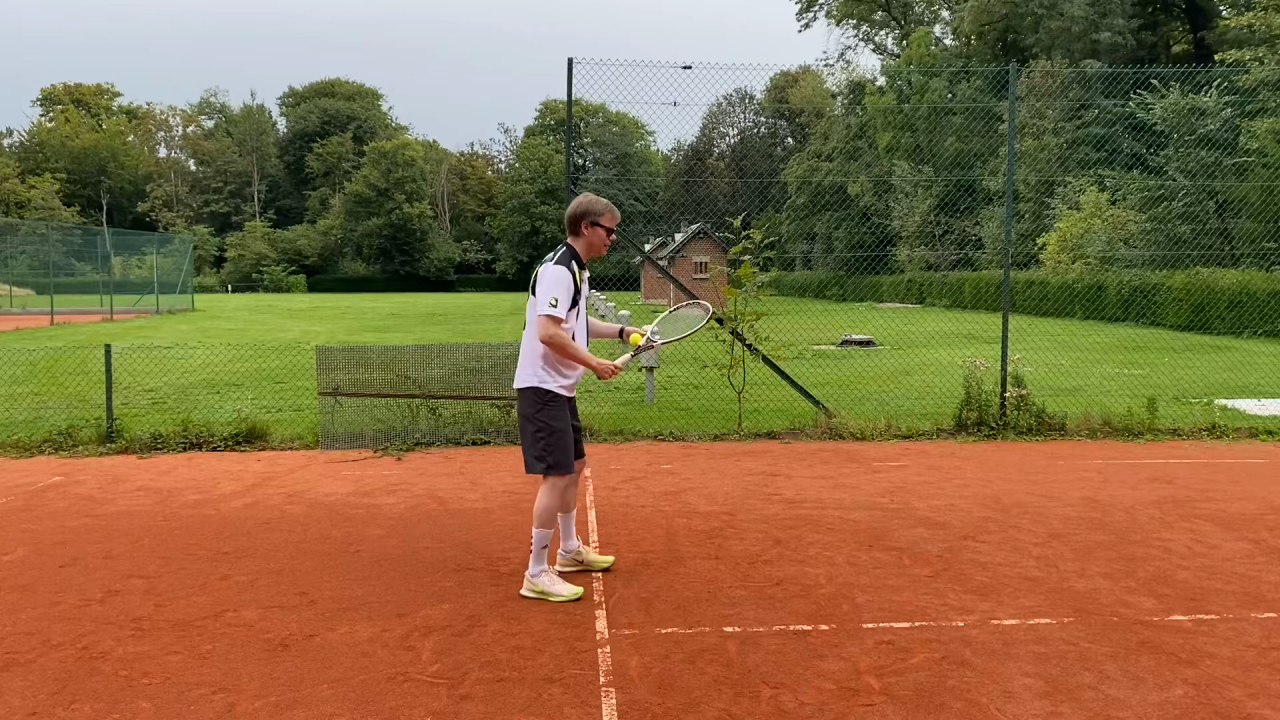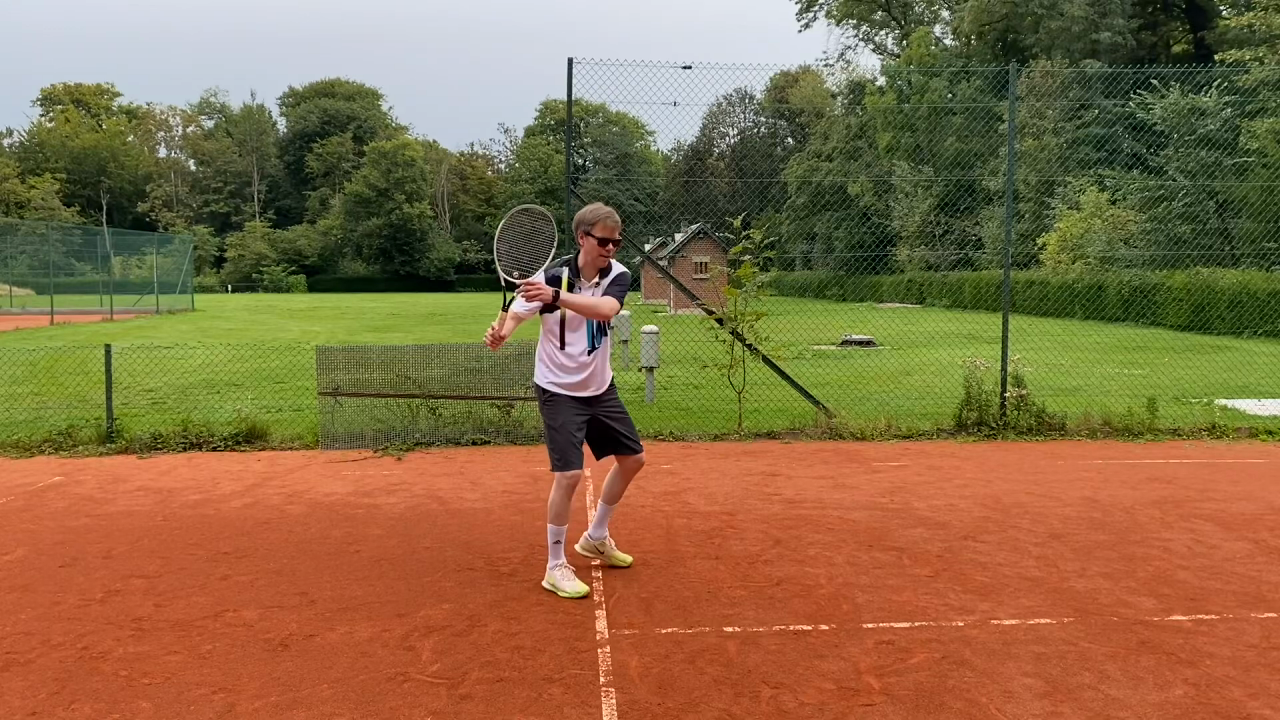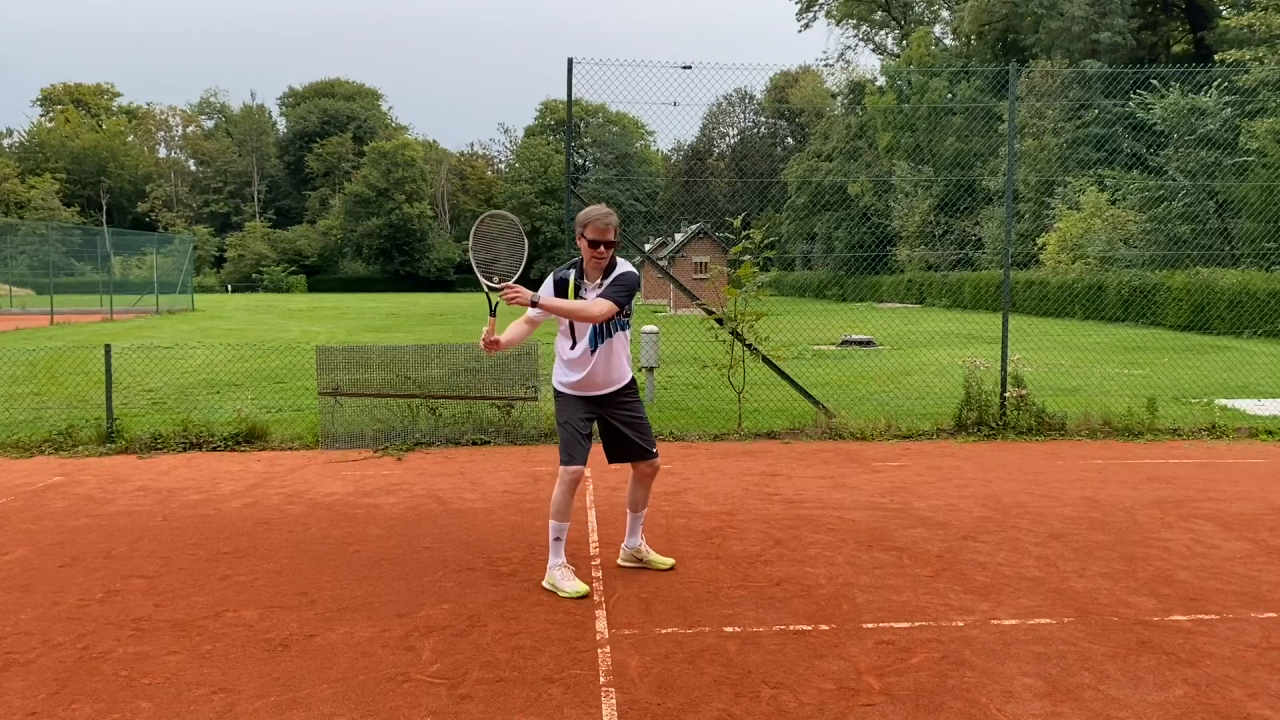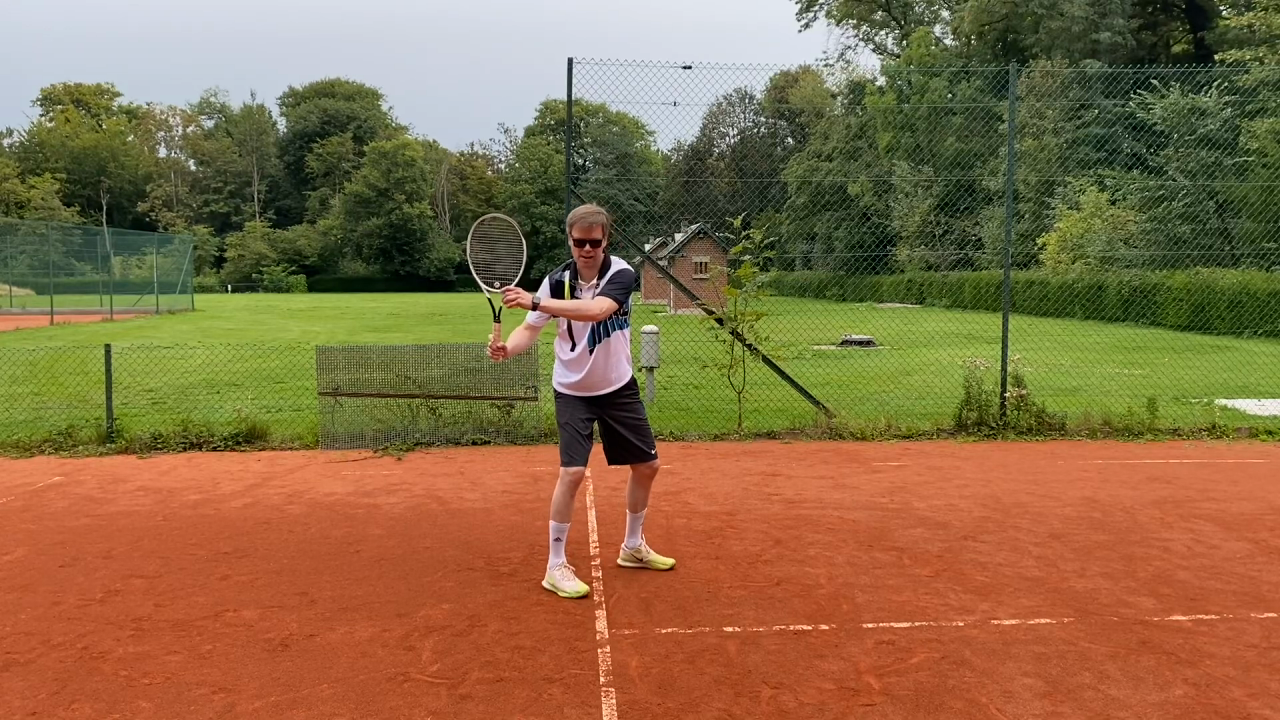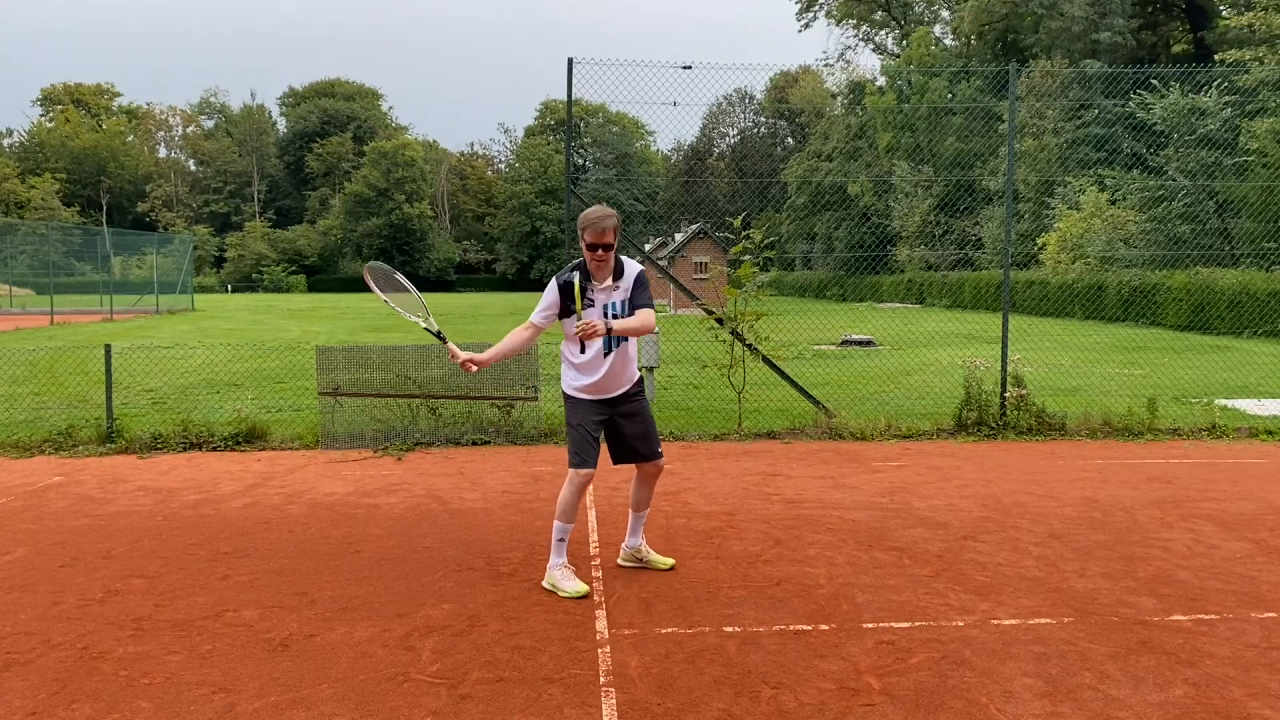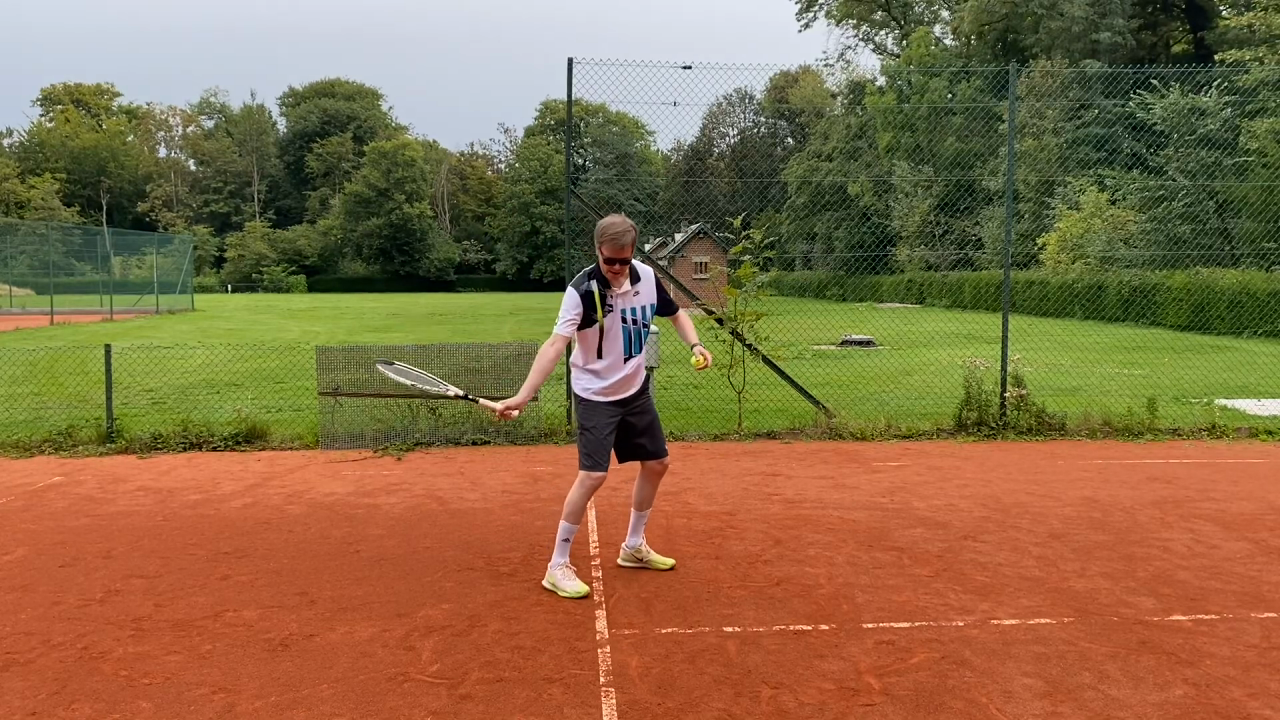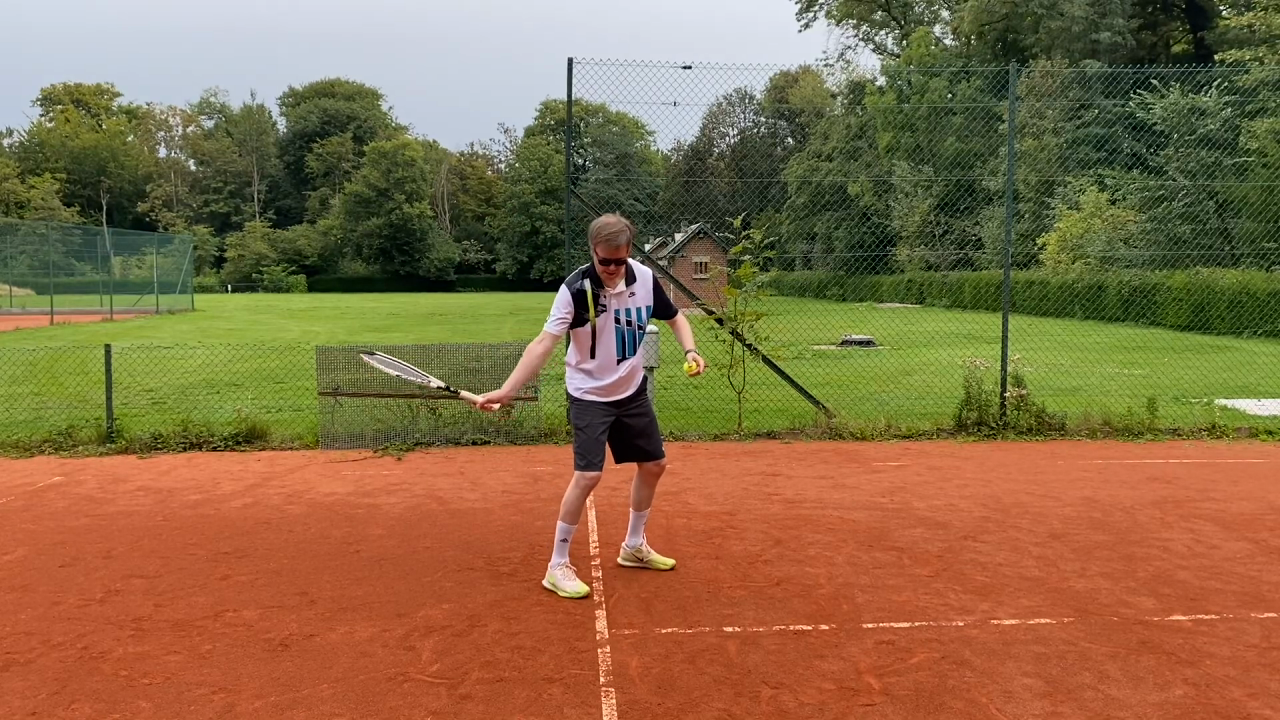
dt=0.7s
person 1, frame 1
left shoulder: (576, 269)
right shoulder: (558, 269)
right elbow: (548, 332)
left wrist: (620, 331)
right wrist: (593, 363)
left hip: (559, 387)
right hip: (543, 387)
left knee: (573, 466)
right knee: (557, 476)
left ankle: (570, 549)
right ankle: (537, 574)
person 1, frame 2
left shoulder: (619, 276)
right shoulder: (552, 275)
left elbow: (605, 309)
right elbow: (514, 314)
left wrist: (555, 297)
right wrist: (498, 333)
left hip: (600, 388)
right hip: (559, 391)
left knee: (633, 459)
right knee: (569, 475)
left ankle: (596, 536)
right ankle: (555, 567)
person 1, frame 3
left shoulder: (626, 276)
right shoulder: (561, 278)
left elbow: (597, 312)
right elbow: (529, 322)
left wrist: (535, 298)
right wrist: (501, 340)
left hip: (619, 388)
right hip: (573, 391)
left knee: (648, 465)
right knee: (571, 472)
left ankle: (633, 546)
right ankle: (556, 567)
person 1, frame 4
left shoulder: (622, 274)
right shoulder: (557, 280)
left elbow: (597, 310)
right elbow: (530, 328)
left wrist: (535, 301)
right wrist: (506, 347)
left hip: (619, 388)
right hip: (573, 392)
left knee: (647, 466)
right knee: (572, 473)
left ankle: (633, 546)
right ankle: (556, 566)
person 1, frame 5
left shoulder: (634, 274)
right shoulder: (565, 282)
left elbow: (648, 321)
right elbow: (530, 330)
left wrist: (609, 326)
right wrist: (484, 357)
left hip: (627, 389)
right hip: (583, 394)
left knee: (652, 465)
right knee: (581, 474)
left ankle: (633, 546)
right ankle: (556, 566)
person 1, frame 6
left shoulder: (647, 277)
right shoulder: (582, 289)
left elbow: (675, 313)
right elbow: (555, 345)
left wrist: (695, 344)
right wrist: (523, 396)
left hip: (635, 390)
right hip: (595, 396)
left knee: (656, 464)
right knee: (592, 476)
left ankle: (634, 546)
right ankle: (558, 566)
person 1, frame 7
left shoulder: (645, 278)
right shoulder: (576, 288)
left elbow: (674, 317)
right elbow: (545, 342)
left wrist: (690, 351)
right wrist: (506, 390)
left hip: (632, 391)
right hip: (589, 396)
left knee: (654, 465)
right knee: (587, 476)
left ankle: (634, 545)
right ankle: (557, 566)
